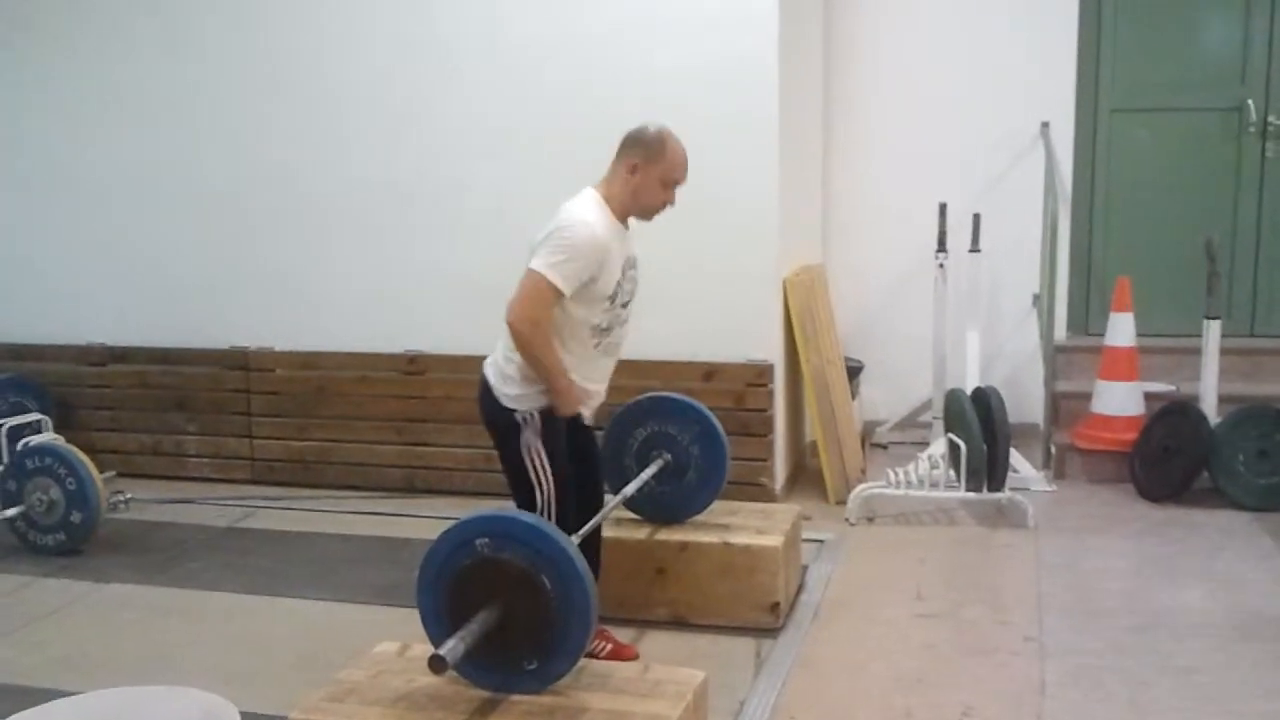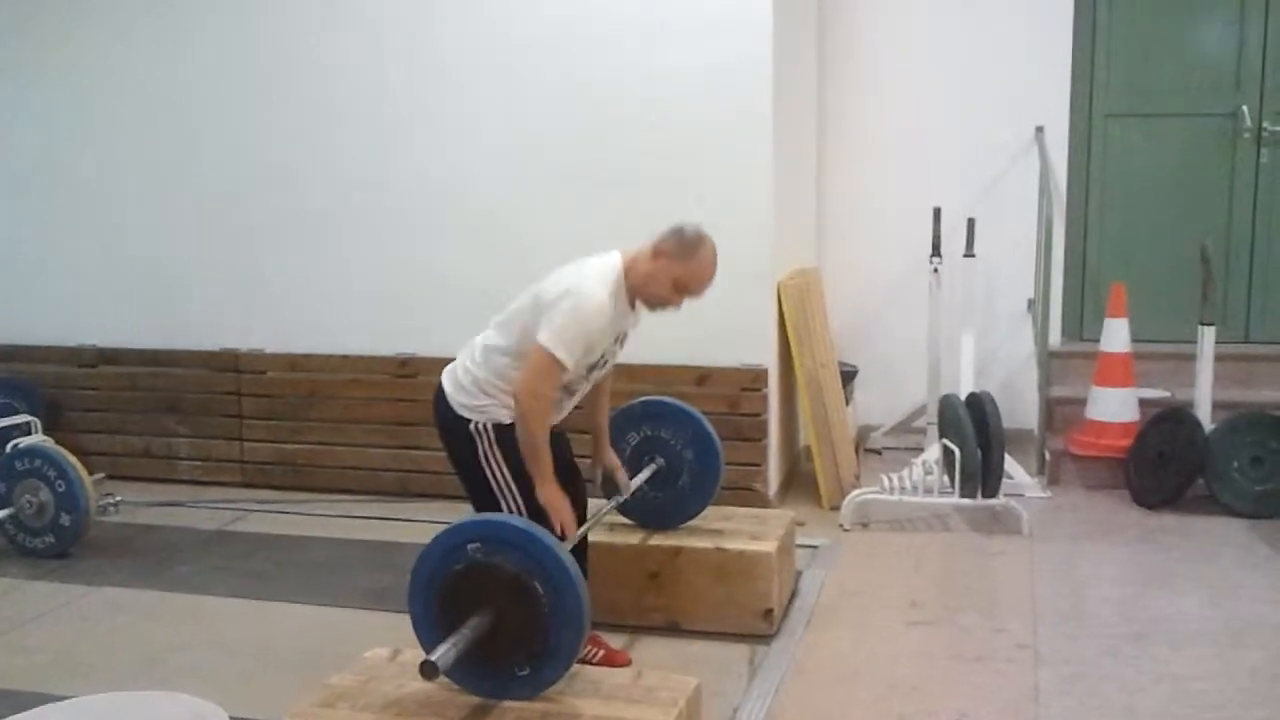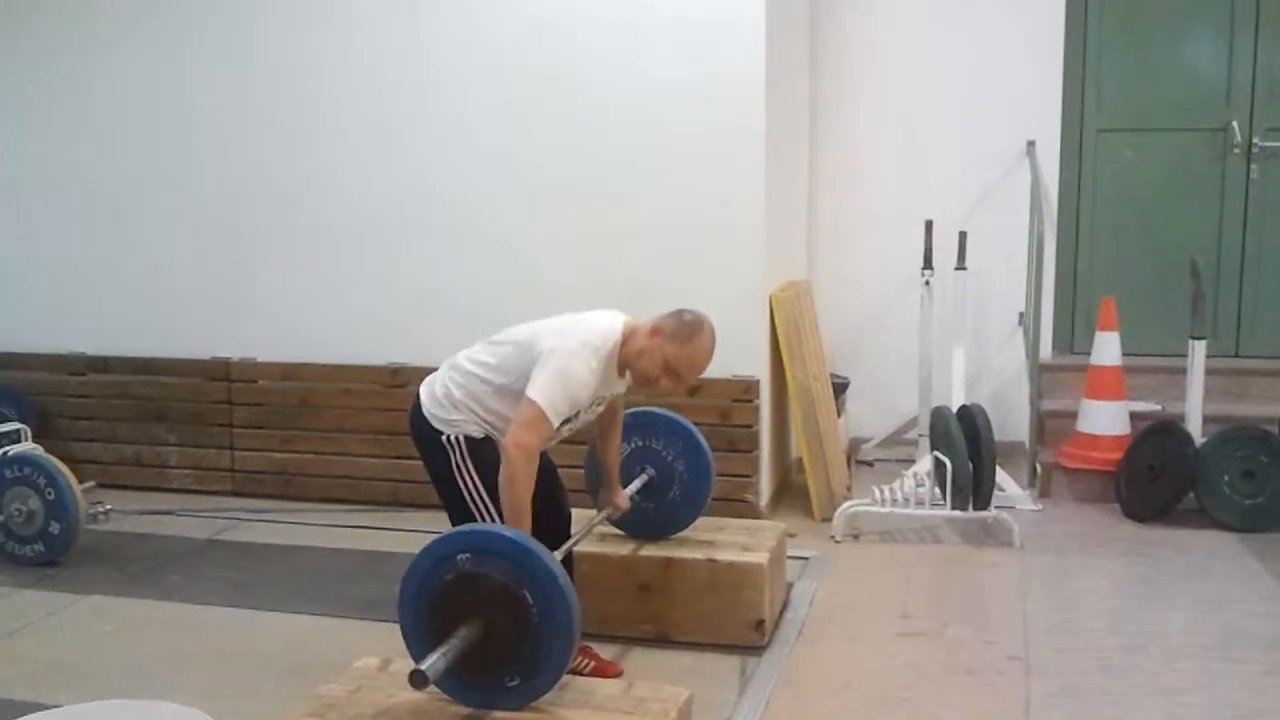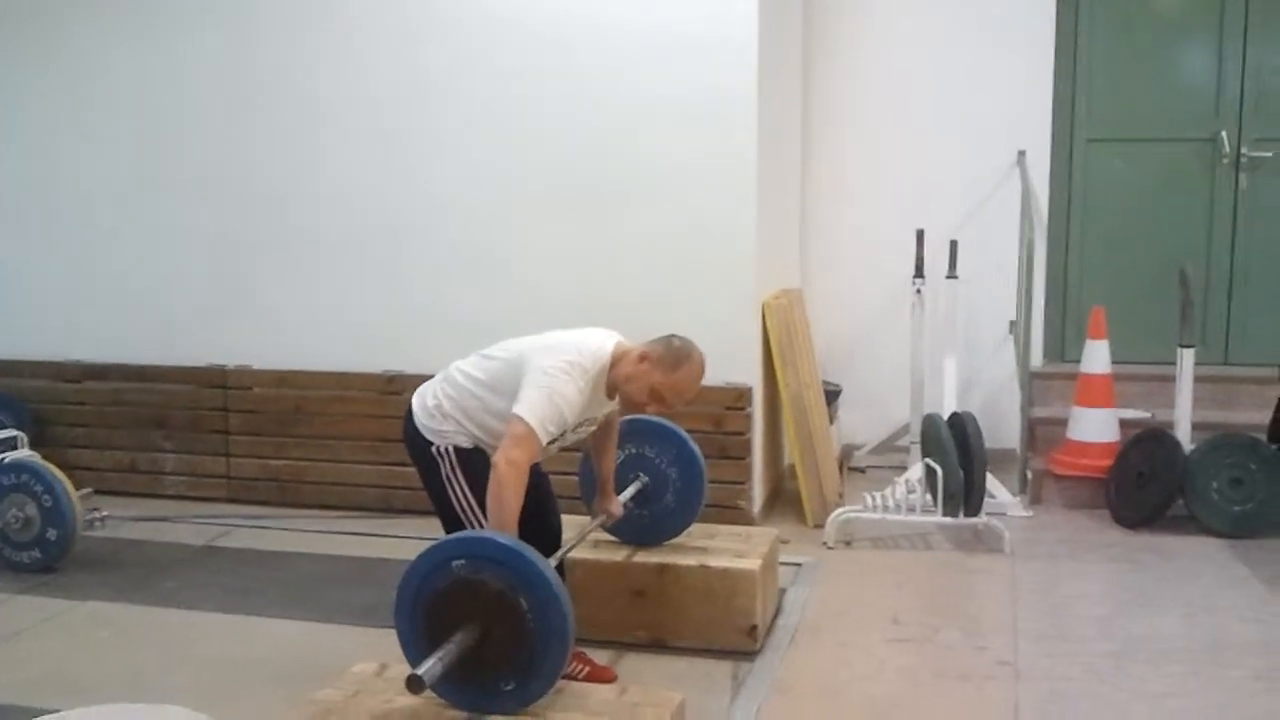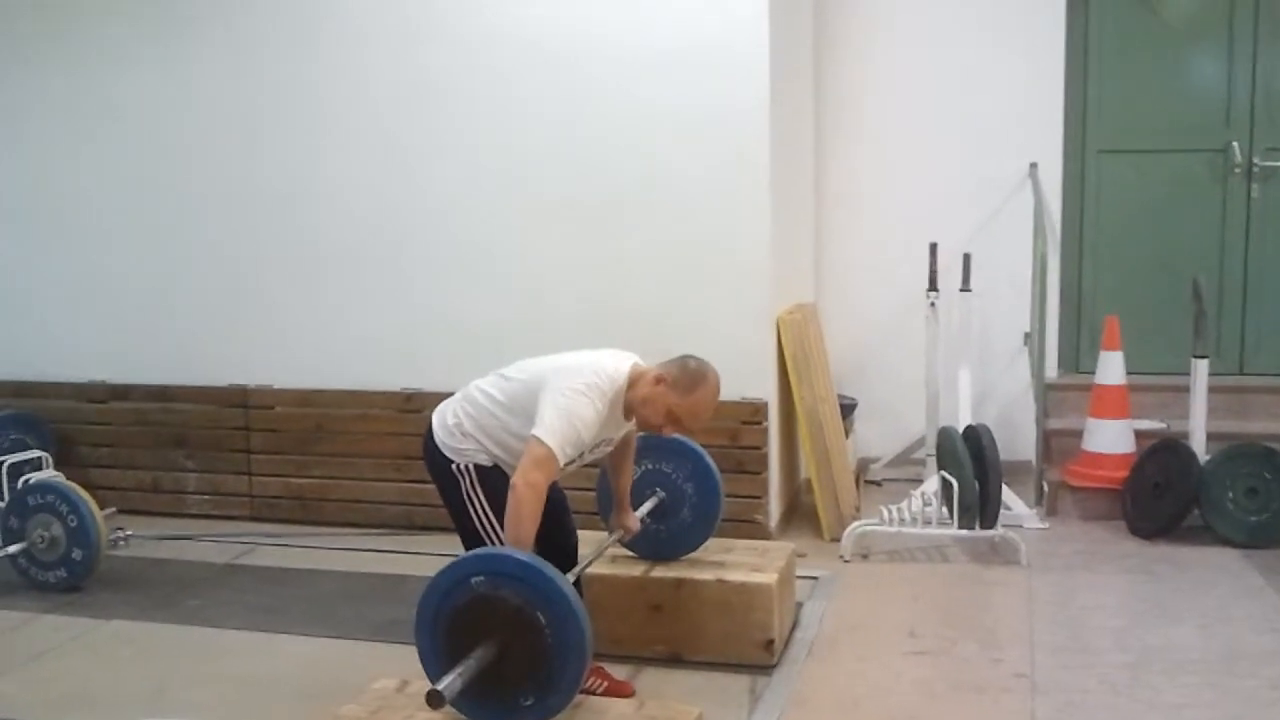
dt=0.4s
person 1, frame 1
left shoulder: (614, 226)
right shoulder: (585, 229)
right elbow: (522, 317)
left wrist: (575, 392)
right wrist: (562, 392)
left hip: (565, 399)
right hip: (525, 400)
left knee: (586, 514)
right knee: (549, 527)
person 1, frame 2
left shoulder: (628, 294)
right shoulder: (590, 297)
left elbow: (595, 371)
right elbow: (529, 392)
left wrist: (602, 446)
right wrist: (545, 486)
left hip: (520, 405)
right hip: (478, 408)
left knee: (570, 517)
person 1, frame 3
left shoulder: (624, 346)
right shoulder: (581, 355)
left elbow: (609, 410)
right elbow: (519, 448)
left wrist: (611, 485)
left hip: (503, 420)
right hip: (451, 419)
left knee: (554, 523)
person 1, frame 4
left shoulder: (618, 364)
right shoulder: (569, 374)
left elbow: (604, 421)
right elbow: (508, 464)
left wrist: (606, 493)
left hip: (492, 427)
right hip: (442, 428)
left knee: (544, 533)
person 1, frame 5
left shoulder: (635, 383)
right shoulder: (587, 396)
left elbow: (621, 438)
right elbow: (526, 485)
left wrist: (622, 508)
left hip: (509, 445)
right hip: (461, 446)
left knee: (561, 548)
